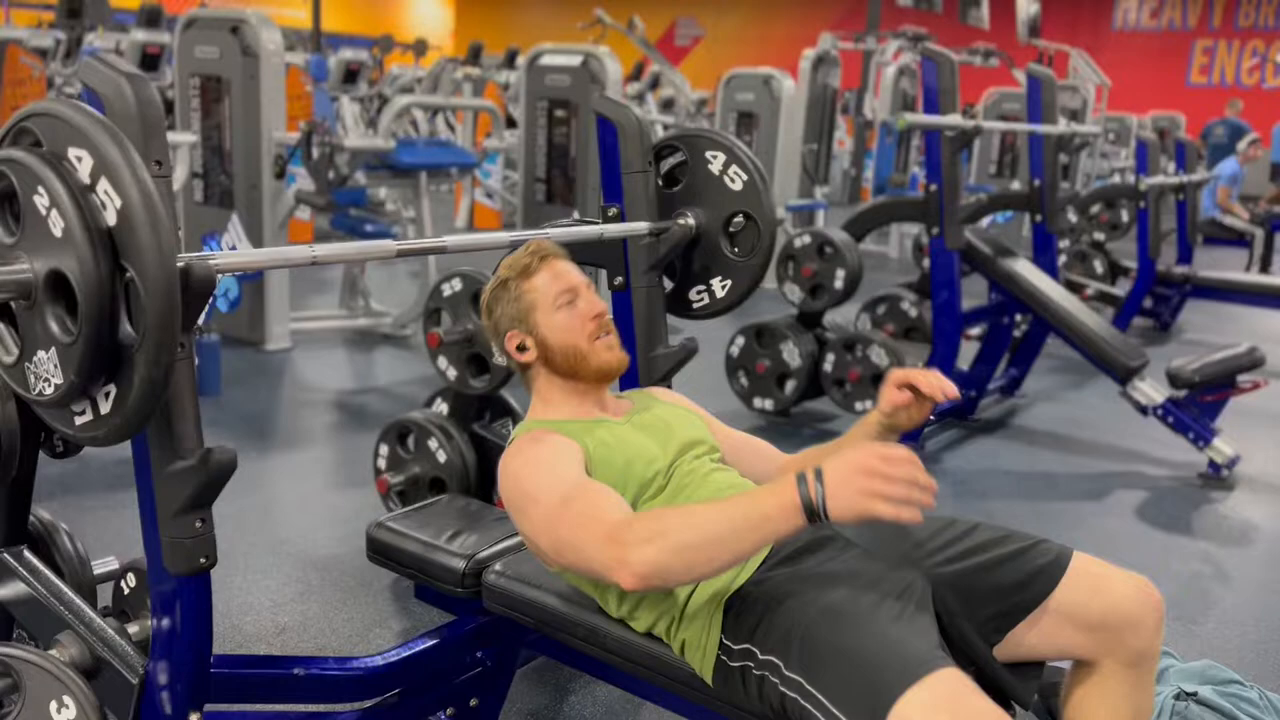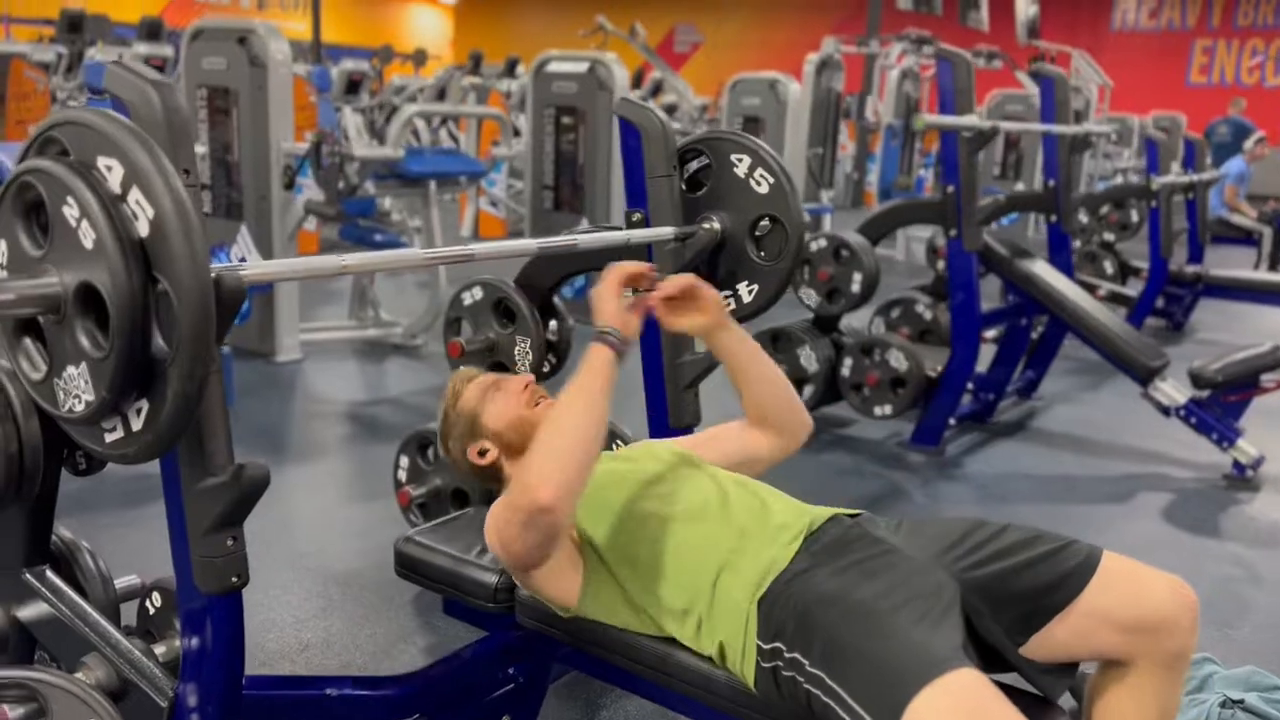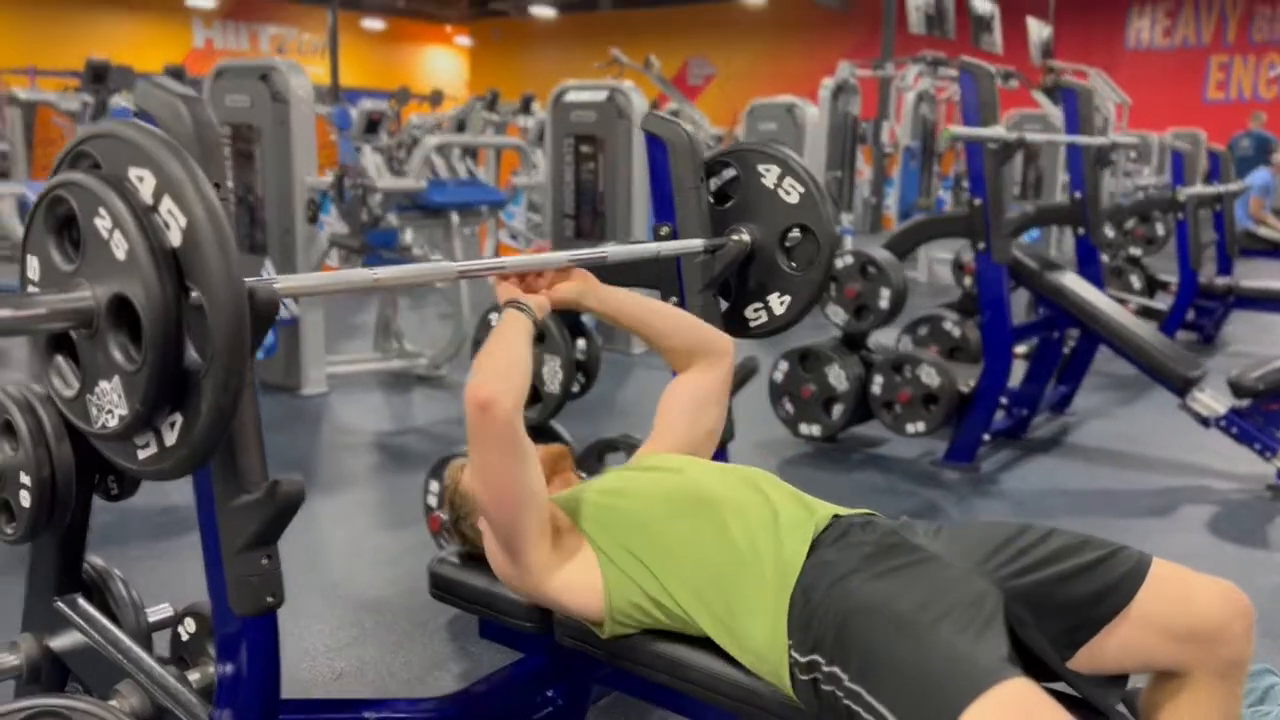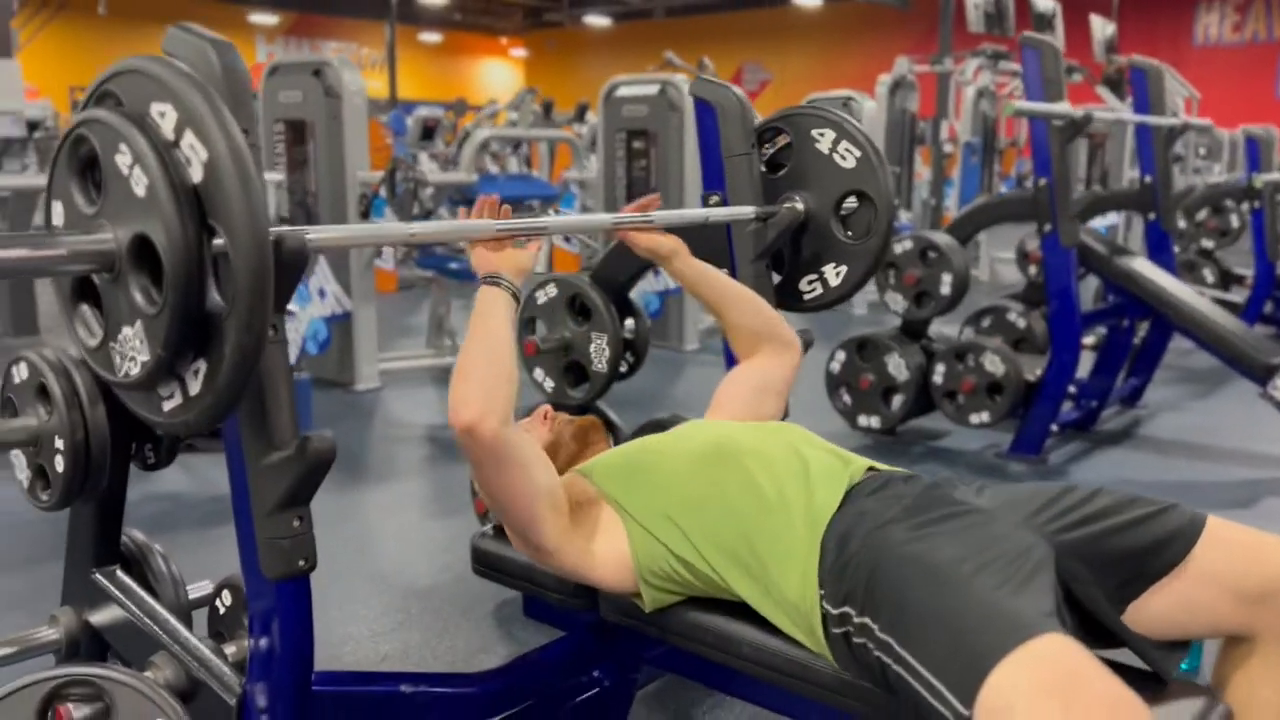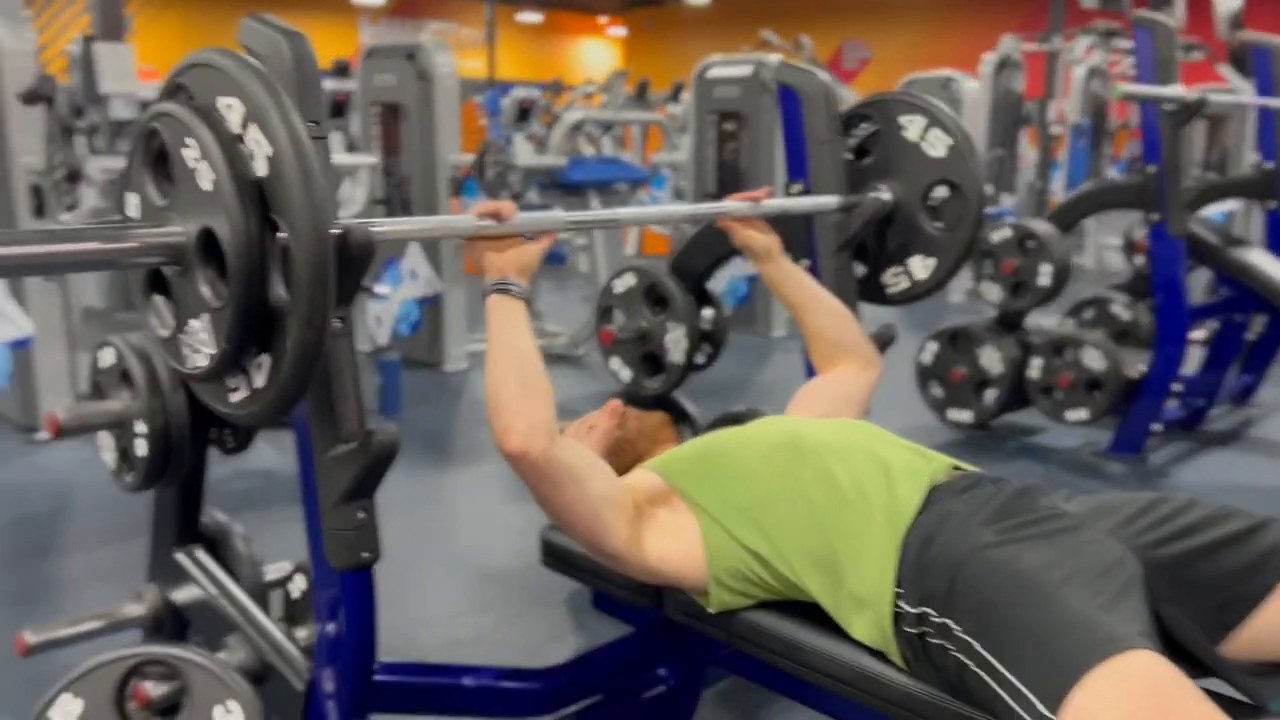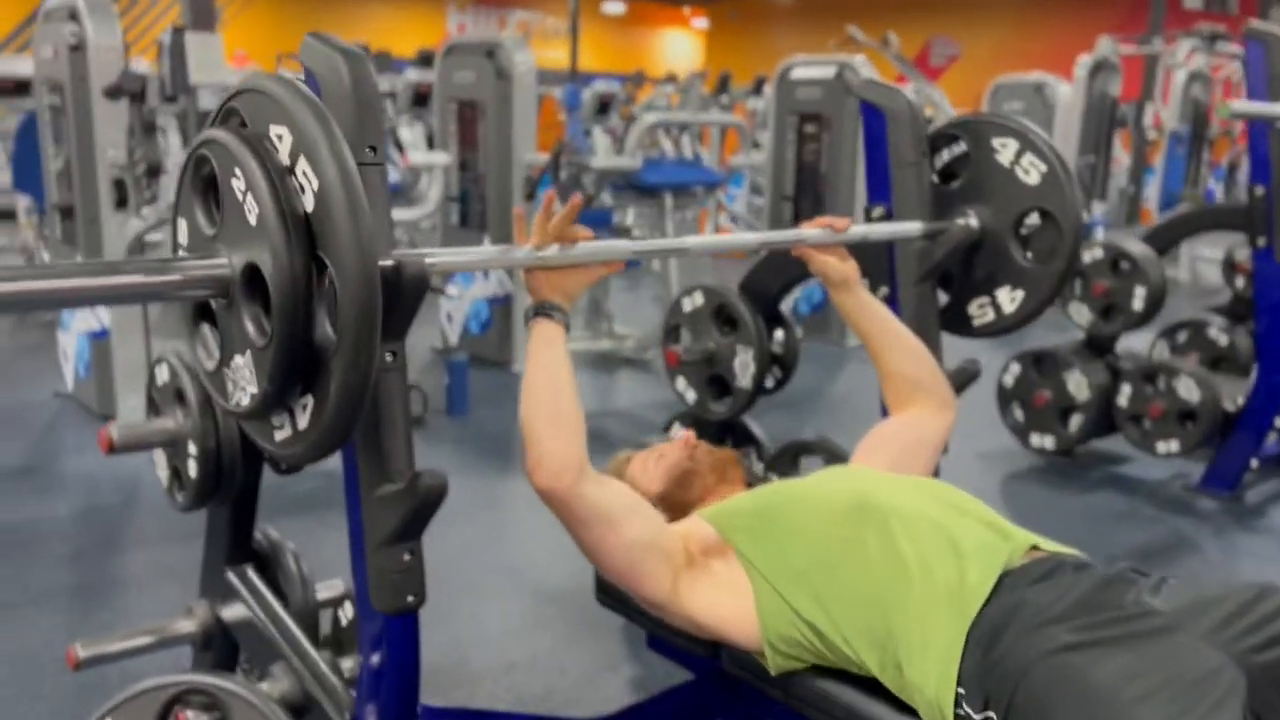
dt=0.4s
person 1, frame 1
left shoulder: (654, 403)
right shoulder: (535, 459)
right elbow: (634, 559)
left wrist: (880, 421)
right wrist: (814, 495)
right hip: (758, 600)
left knee: (1131, 614)
person 1, frame 2
left shoulder: (644, 456)
right shoulder: (522, 530)
left elbow: (786, 428)
right elbow: (546, 493)
left wrist: (713, 329)
right wrist: (608, 340)
left hip: (864, 536)
right hip: (790, 601)
left knee: (1165, 614)
person 1, frame 3
left shoulder: (642, 471)
right shoulder: (537, 547)
left elbow: (713, 357)
right elbow: (488, 407)
left wrist: (594, 299)
right wrist: (519, 312)
left hip: (895, 542)
right hip: (823, 600)
left knee: (1219, 621)
person 1, frame 4
left shoulder: (682, 444)
right shoulder: (571, 521)
left elbow: (775, 351)
right elbow: (476, 423)
left wrist: (677, 260)
right wrist: (497, 284)
person 1, frame 5
left shoulder: (756, 447)
right shoulder: (641, 514)
left elbow: (854, 364)
right elbow: (528, 440)
left wrist: (770, 258)
right wrist: (505, 288)
person 1, frame 6
left shoulder: (835, 489)
right shoulder: (695, 561)
left elbow: (930, 407)
right elbow: (560, 475)
left wrist: (848, 289)
right wrist: (550, 311)
